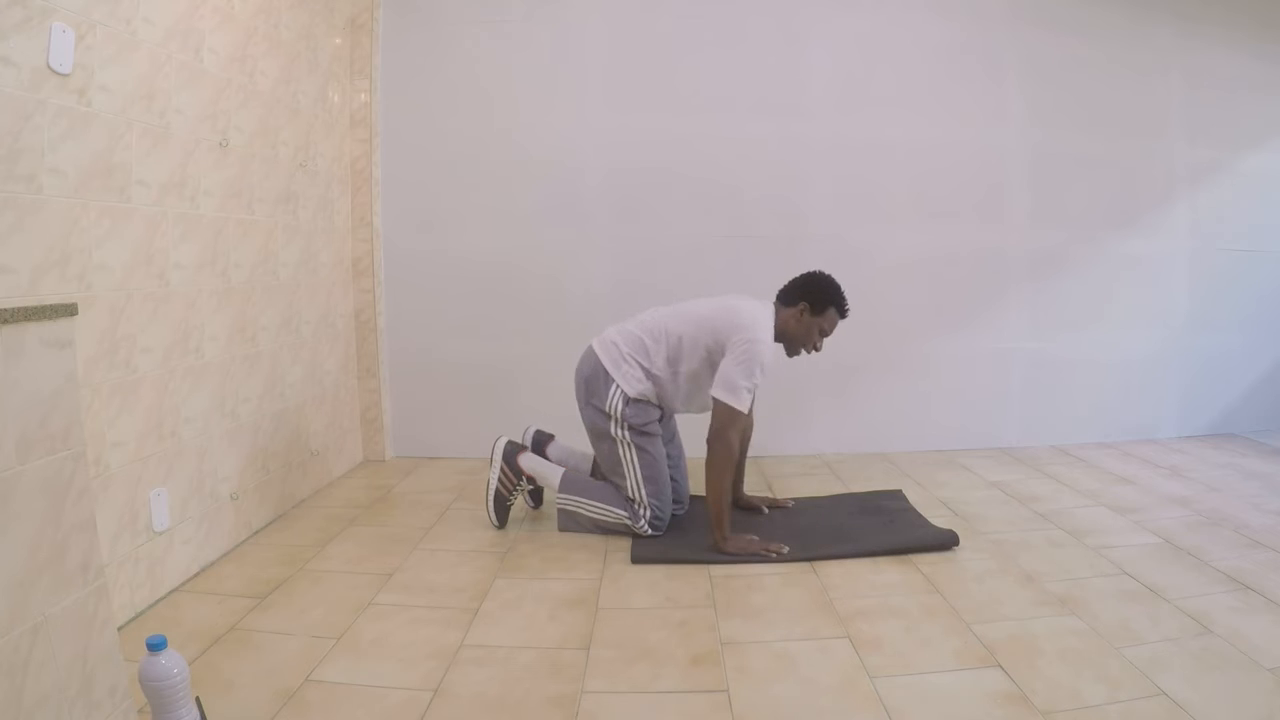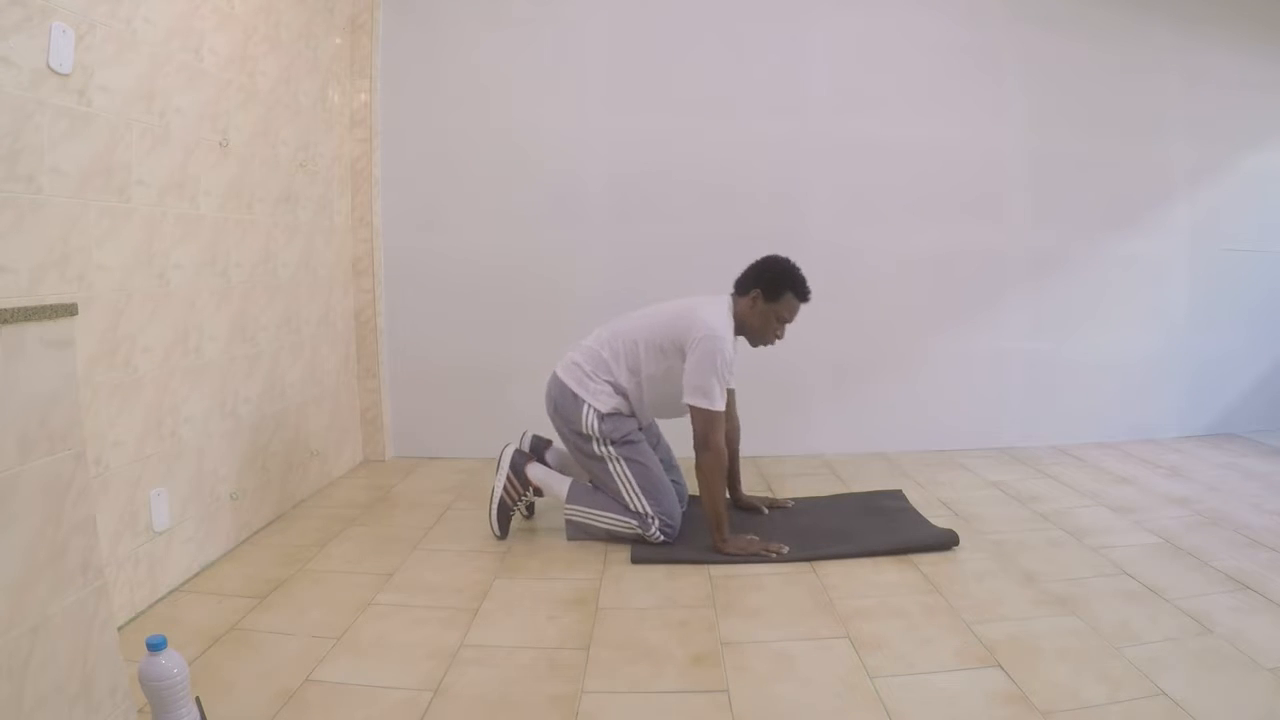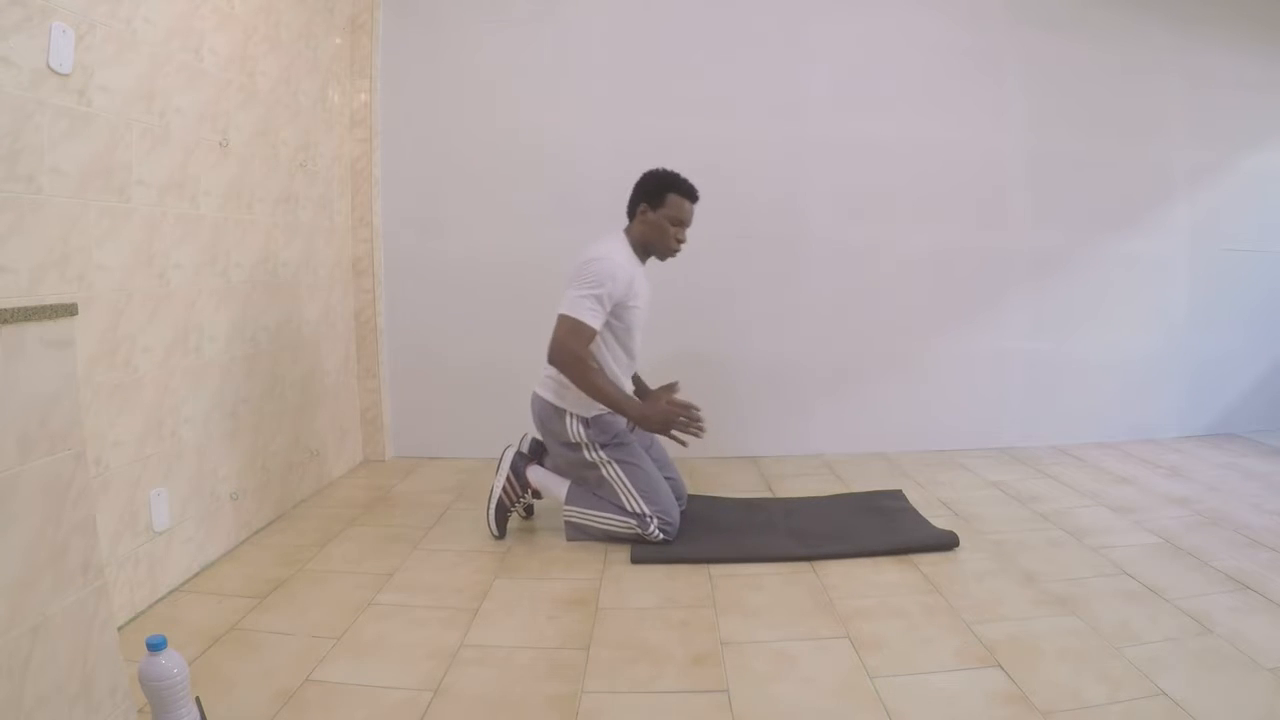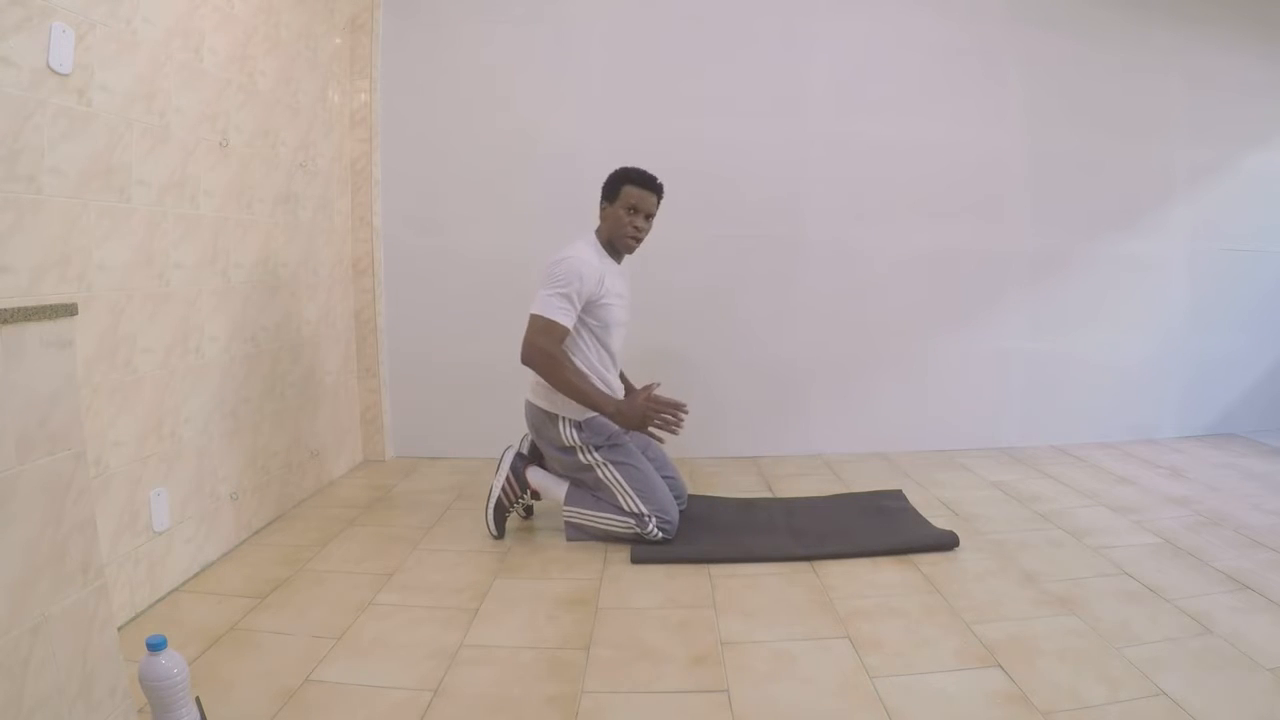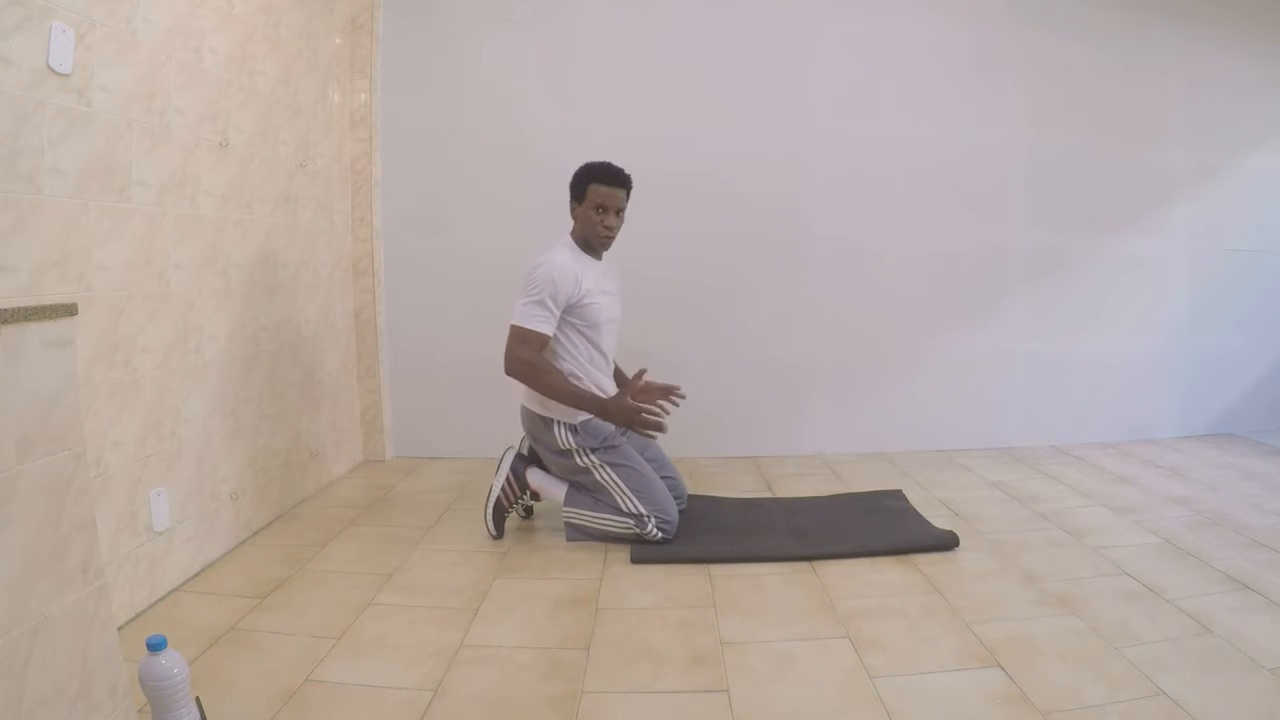
dt=1s
person 1, frame 1
left shoulder: (753, 322)
right shoulder: (756, 341)
left elbow: (741, 423)
right elbow: (723, 439)
left wrist: (738, 494)
right wrist: (723, 536)
left hip: (631, 380)
right hip: (615, 382)
left knee: (675, 499)
right knee: (649, 516)
left ankle: (547, 451)
right ankle: (522, 464)
person 1, frame 2
left shoulder: (717, 321)
right shoulder: (713, 336)
left elbow: (727, 421)
right elbow: (709, 444)
left wrist: (737, 494)
right wrist: (723, 536)
left hip: (609, 399)
right hip: (585, 401)
left knee: (674, 495)
right knee: (662, 522)
left ankle: (548, 457)
right ankle: (529, 474)
person 1, frame 3
left shoulder: (631, 266)
right shoulder: (609, 264)
right elbow: (564, 352)
left wrist: (649, 397)
right wrist: (639, 412)
left hip: (602, 411)
right hip: (576, 416)
left knee: (676, 496)
right knee: (661, 521)
left ankle: (544, 460)
right ankle: (532, 478)
person 1, frame 4
left shoulder: (613, 269)
right shoulder: (578, 265)
right elbow: (536, 351)
left wrist: (635, 398)
right wrist: (616, 409)
left hip: (599, 414)
right hip: (571, 420)
left knee: (675, 495)
right knee: (661, 520)
left ankle: (543, 461)
right ankle: (529, 478)
person 1, frame 5
left shoulder: (601, 268)
right shoulder: (555, 270)
right elbow: (519, 360)
left wrist: (628, 388)
right wrist: (605, 408)
left hip: (600, 415)
right hip: (568, 424)
left knee: (675, 495)
right knee: (660, 520)
left ankle: (543, 466)
right ankle: (530, 480)
